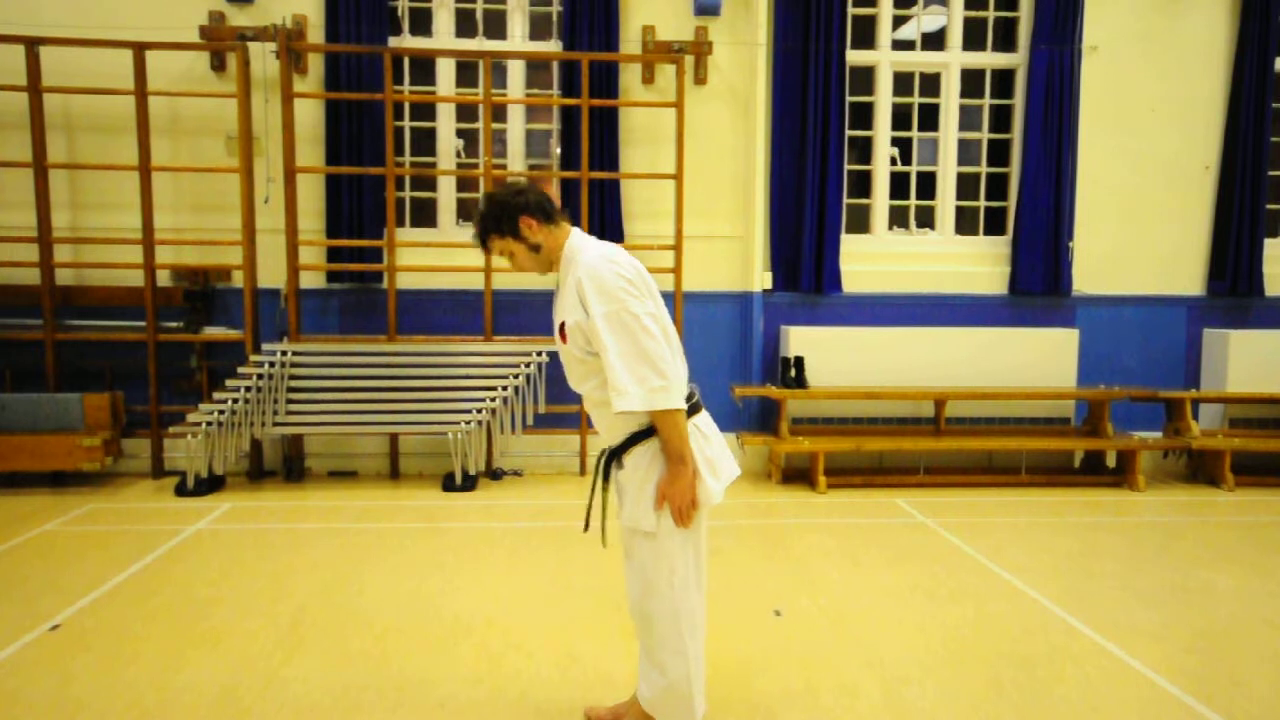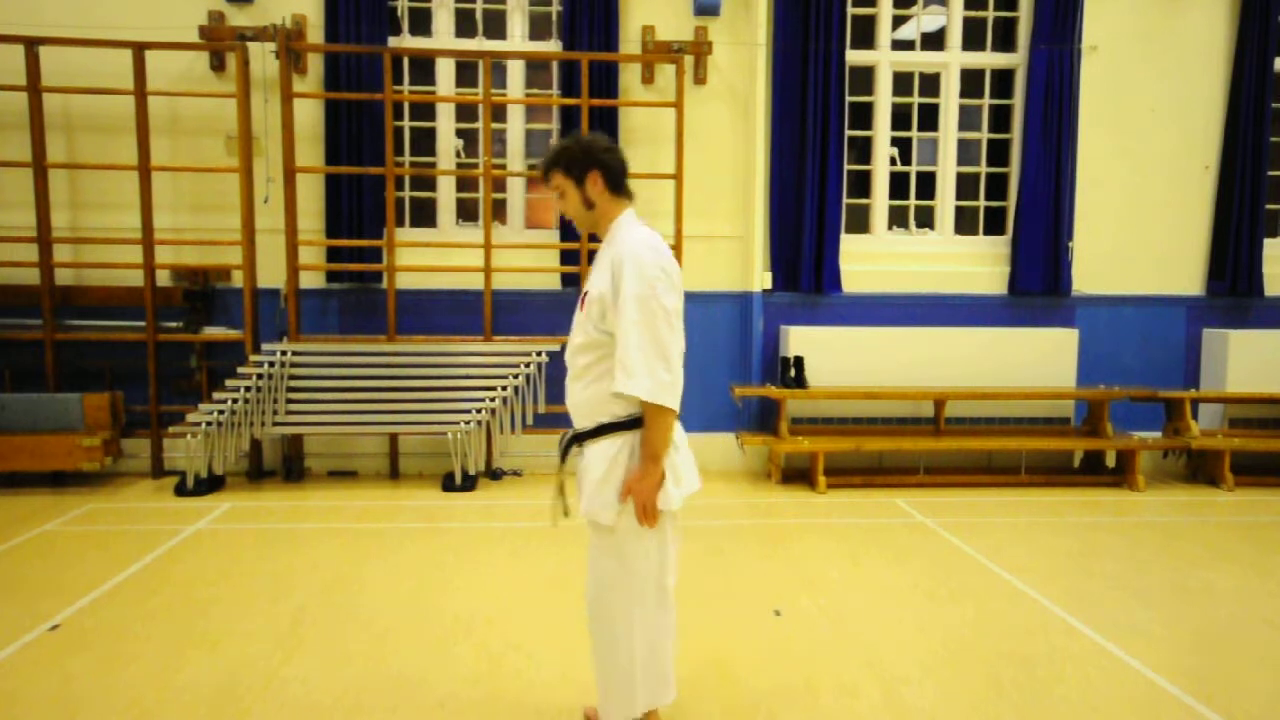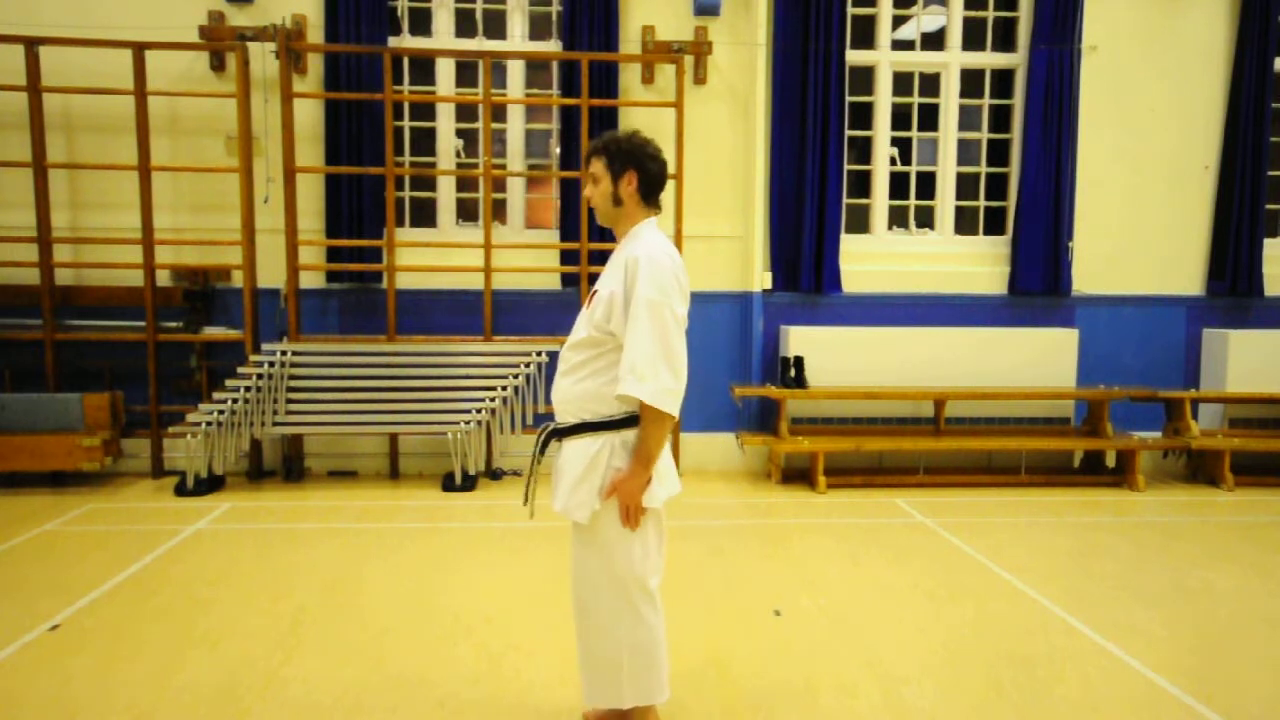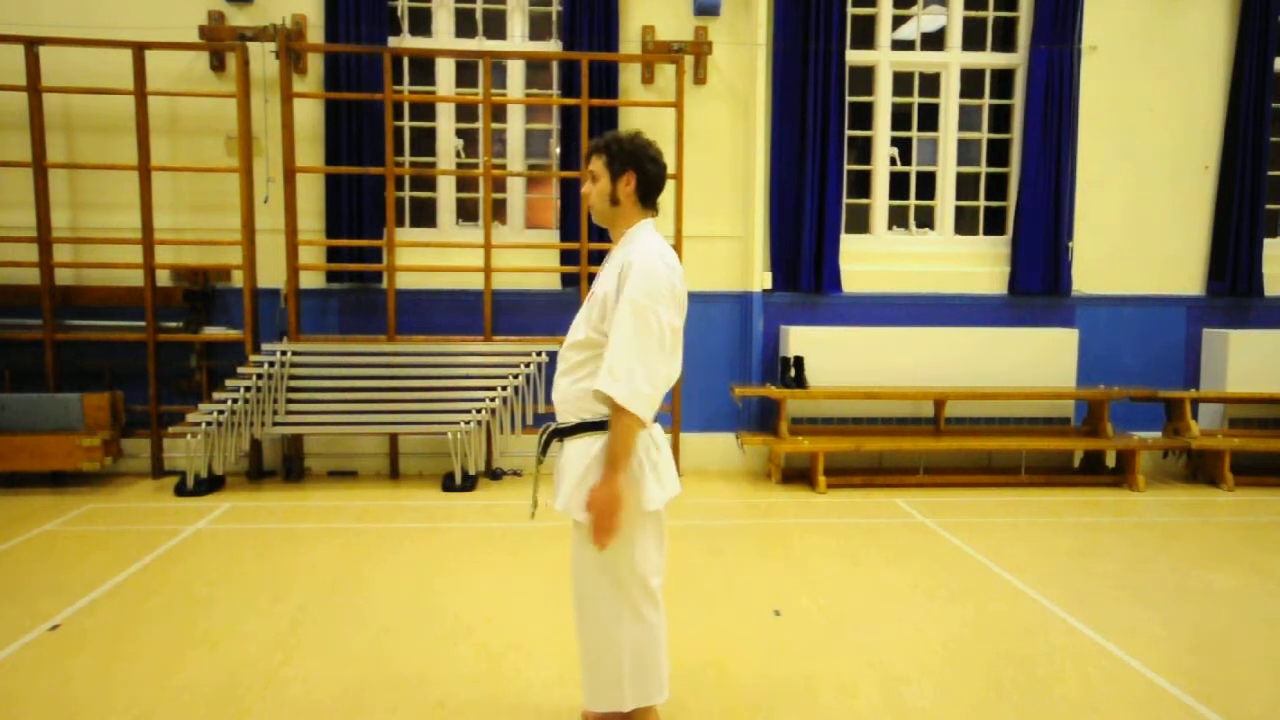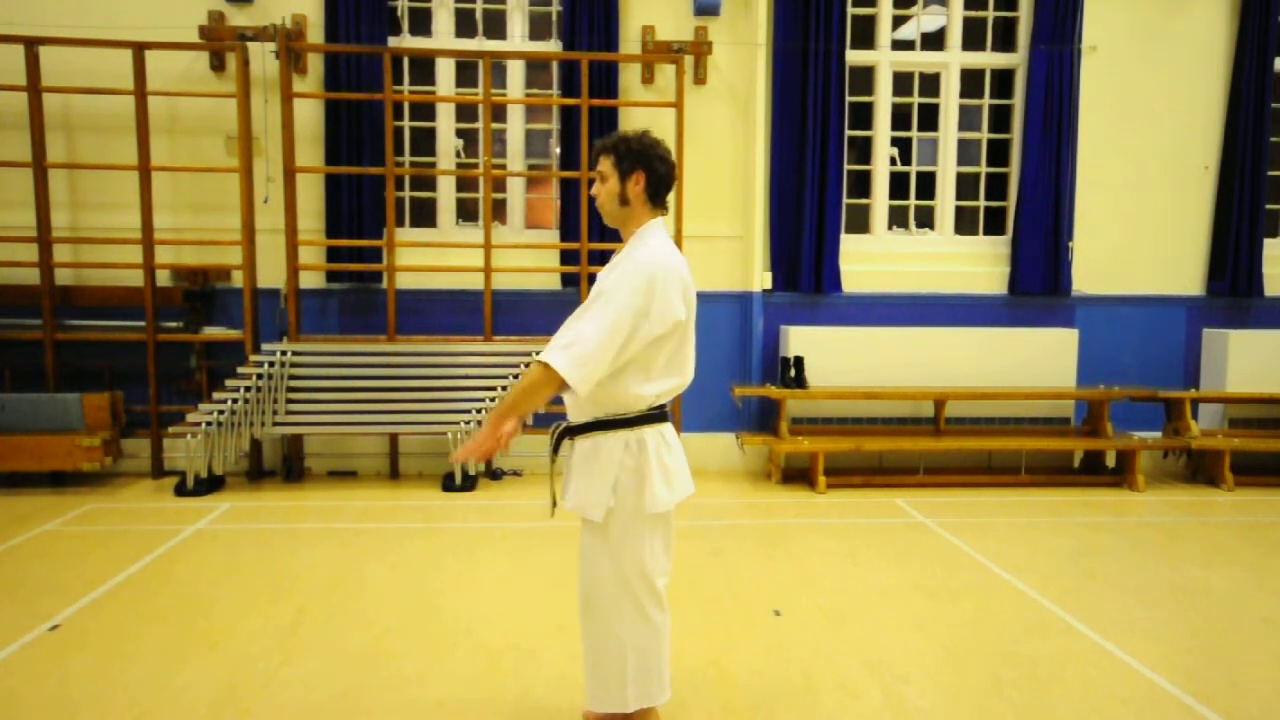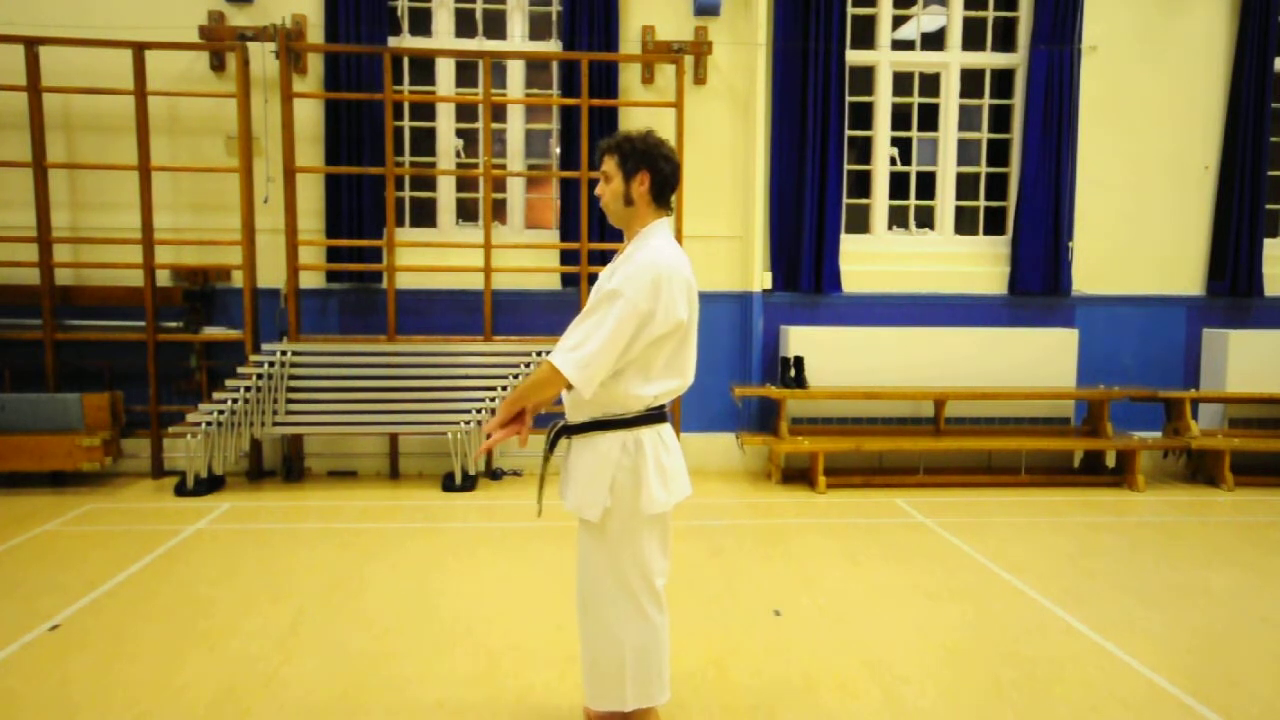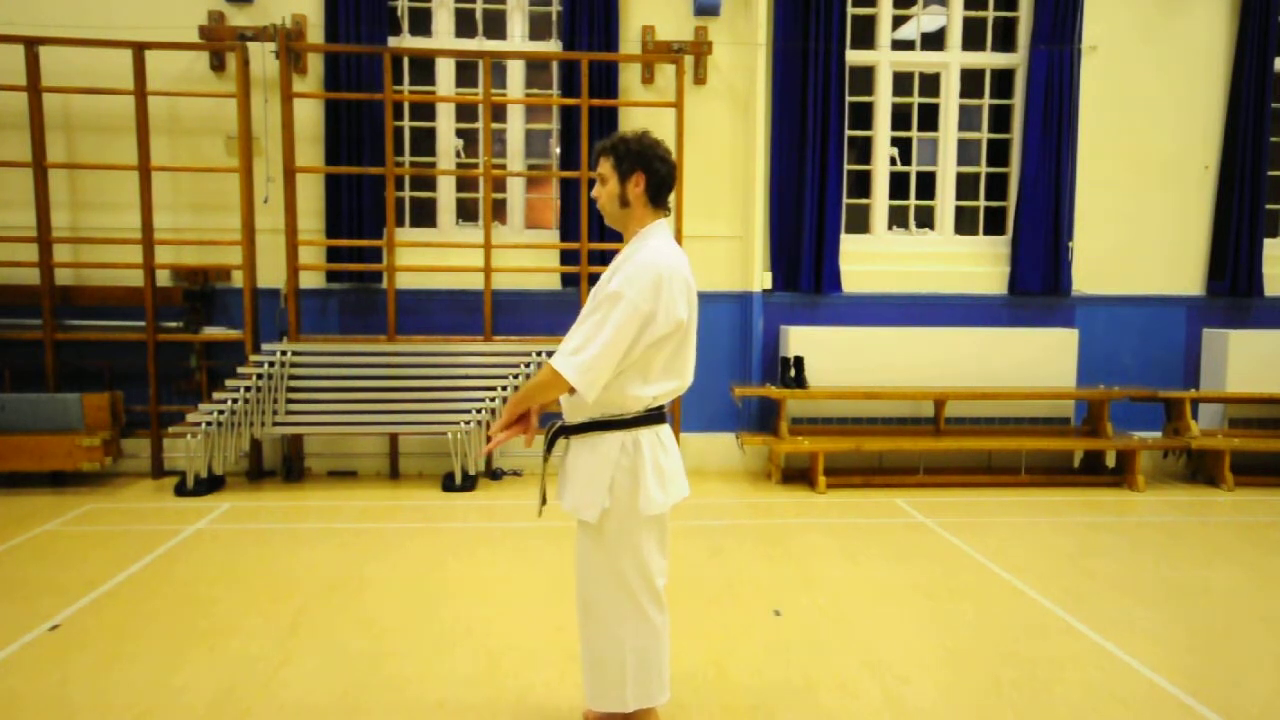
dt=0.4s
person 1, frame 1
left shoulder: (599, 270)
right shoulder: (577, 274)
left elbow: (655, 377)
left wrist: (680, 466)
left hip: (665, 453)
right hip: (641, 453)
left knee: (667, 593)
right knee: (650, 589)
person 1, frame 2
left shoulder: (639, 253)
right shoulder: (615, 251)
left elbow: (658, 376)
left wrist: (650, 466)
left hip: (631, 454)
right hip: (615, 450)
left knee: (626, 591)
right knee: (628, 586)
person 1, frame 3
left shoulder: (651, 259)
right shoulder: (630, 255)
left elbow: (660, 381)
left wrist: (640, 470)
left hip: (614, 455)
right hip: (598, 450)
left knee: (620, 590)
right knee: (610, 589)
person 1, frame 4
left shoulder: (646, 261)
right shoulder: (627, 257)
left elbow: (635, 382)
left wrist: (613, 476)
left hip: (615, 456)
right hip: (601, 450)
left knee: (623, 590)
right knee: (606, 589)
person 1, frame 5
left shoulder: (650, 264)
right shoulder: (639, 258)
left elbow: (574, 356)
right elbow: (583, 352)
left wrist: (498, 419)
right wrist: (516, 416)
left hip: (628, 454)
right hip: (617, 447)
left knee: (628, 592)
right knee: (615, 589)
person 1, frame 6
left shoulder: (653, 264)
right shoulder: (642, 258)
left elbow: (579, 358)
right elbow: (587, 355)
left wrist: (513, 402)
right wrist: (530, 405)
left hip: (627, 453)
right hip: (619, 448)
left knee: (626, 592)
right knee: (616, 589)
person 1, frame 7
left shoulder: (652, 264)
right shoulder: (643, 258)
left elbow: (580, 362)
right elbow: (592, 358)
left wrist: (518, 403)
right wrist: (535, 404)
left hip: (624, 453)
right hip: (617, 448)
left knee: (626, 592)
right knee: (617, 589)
